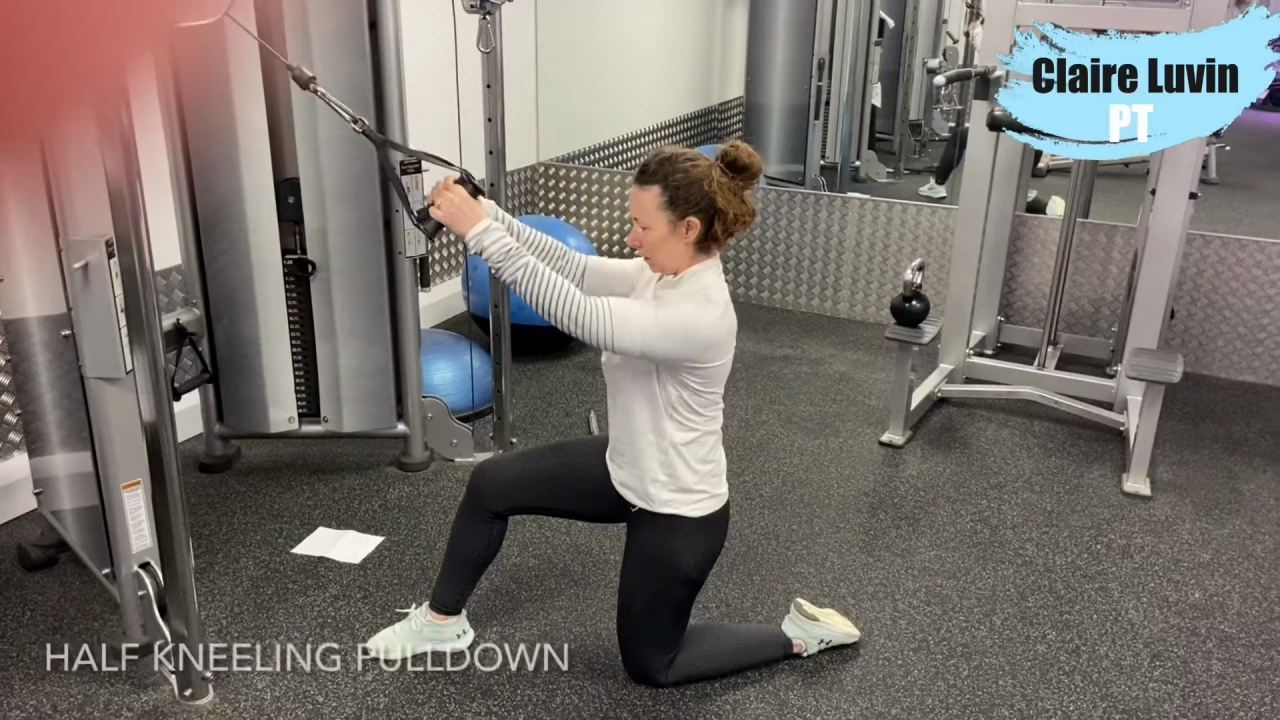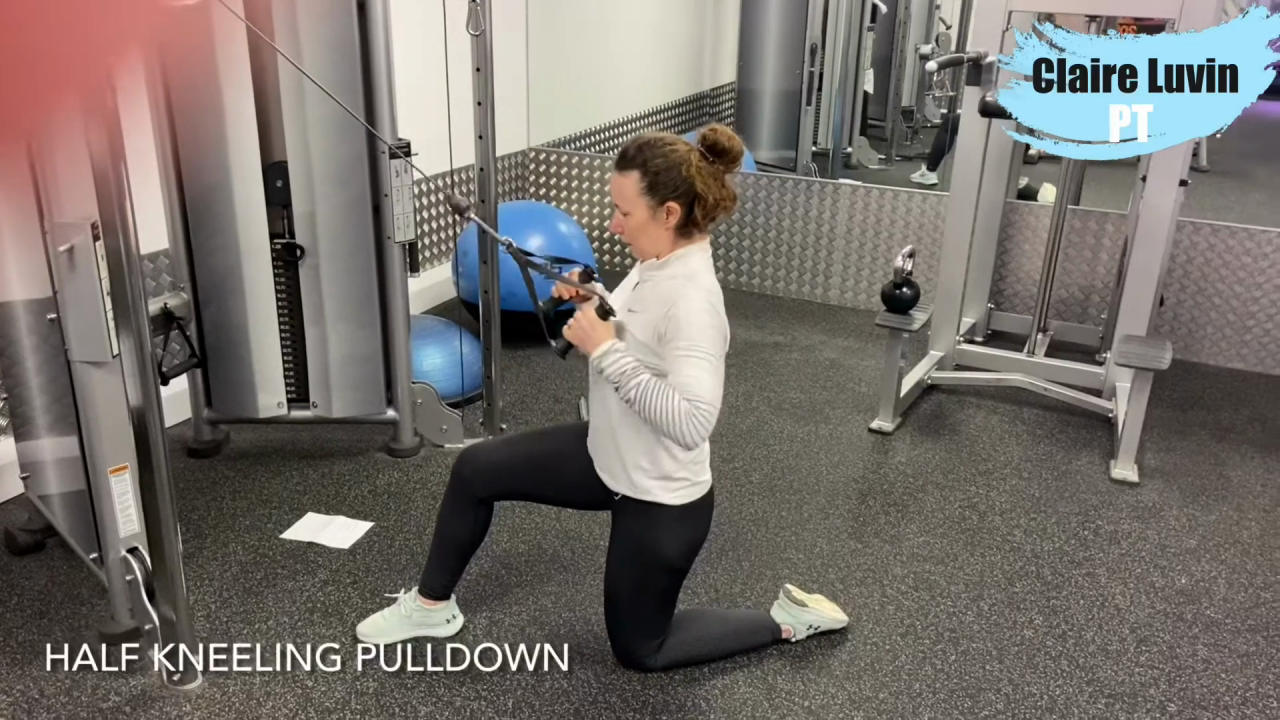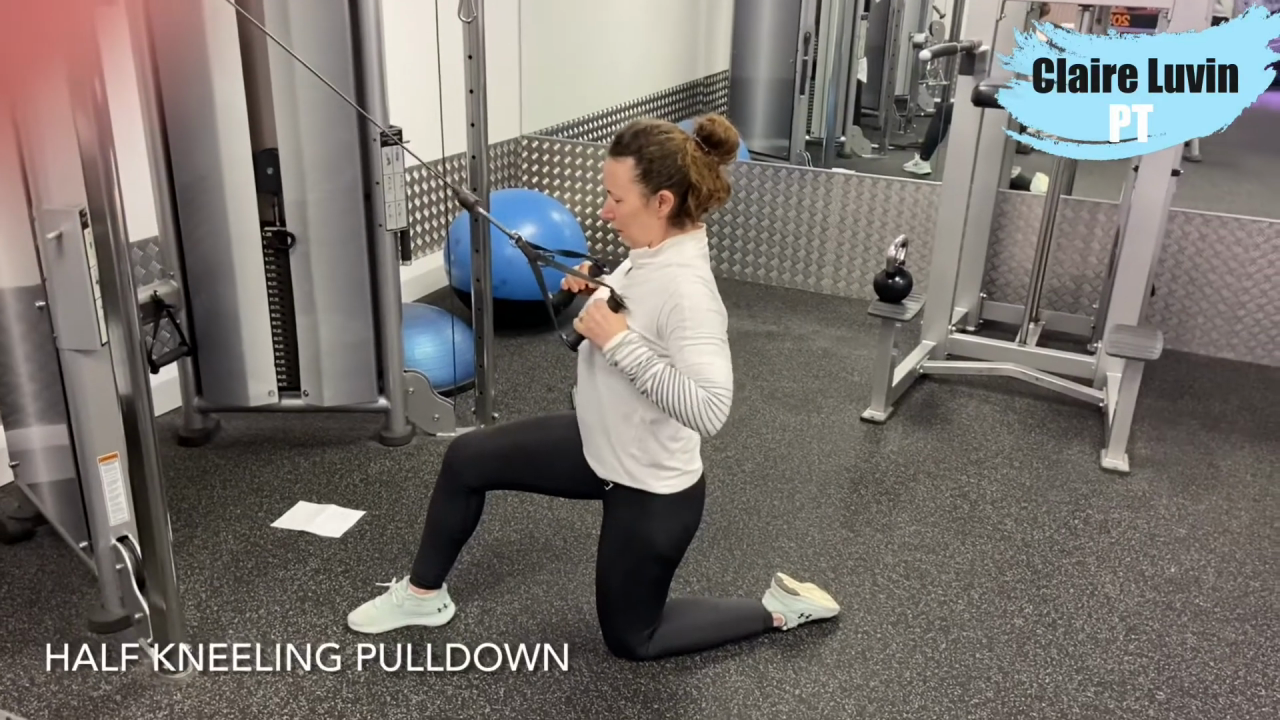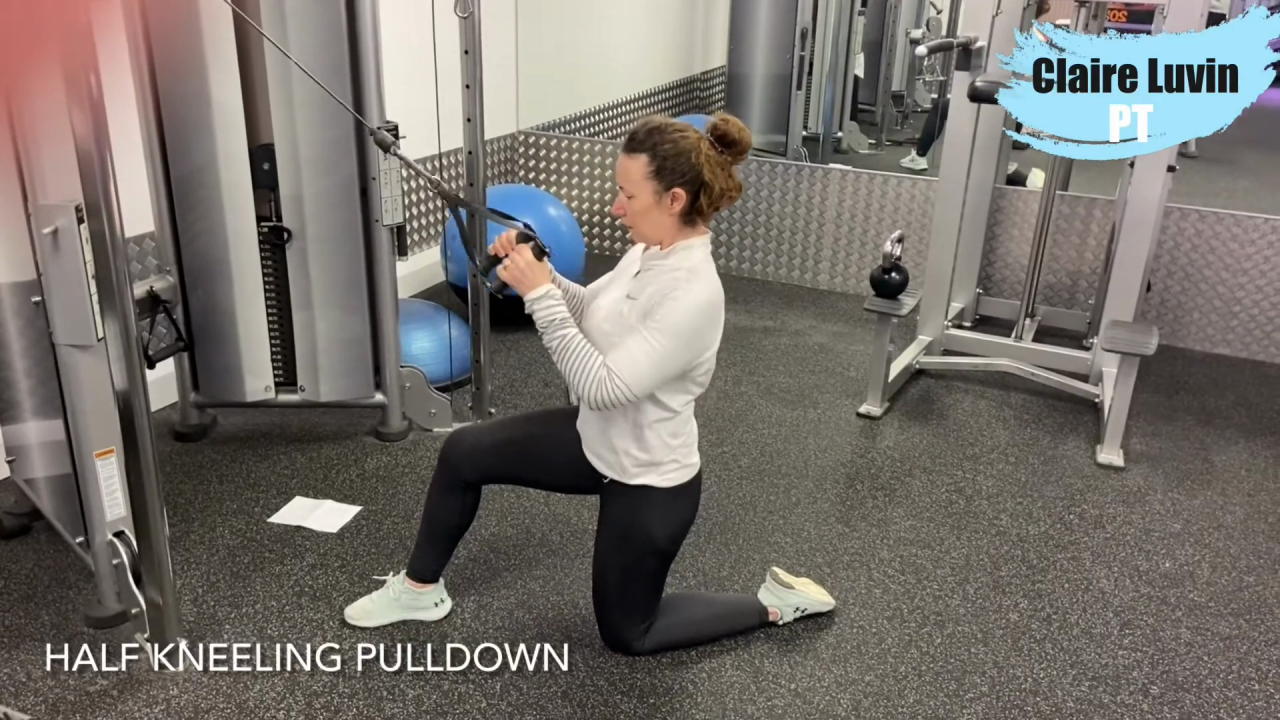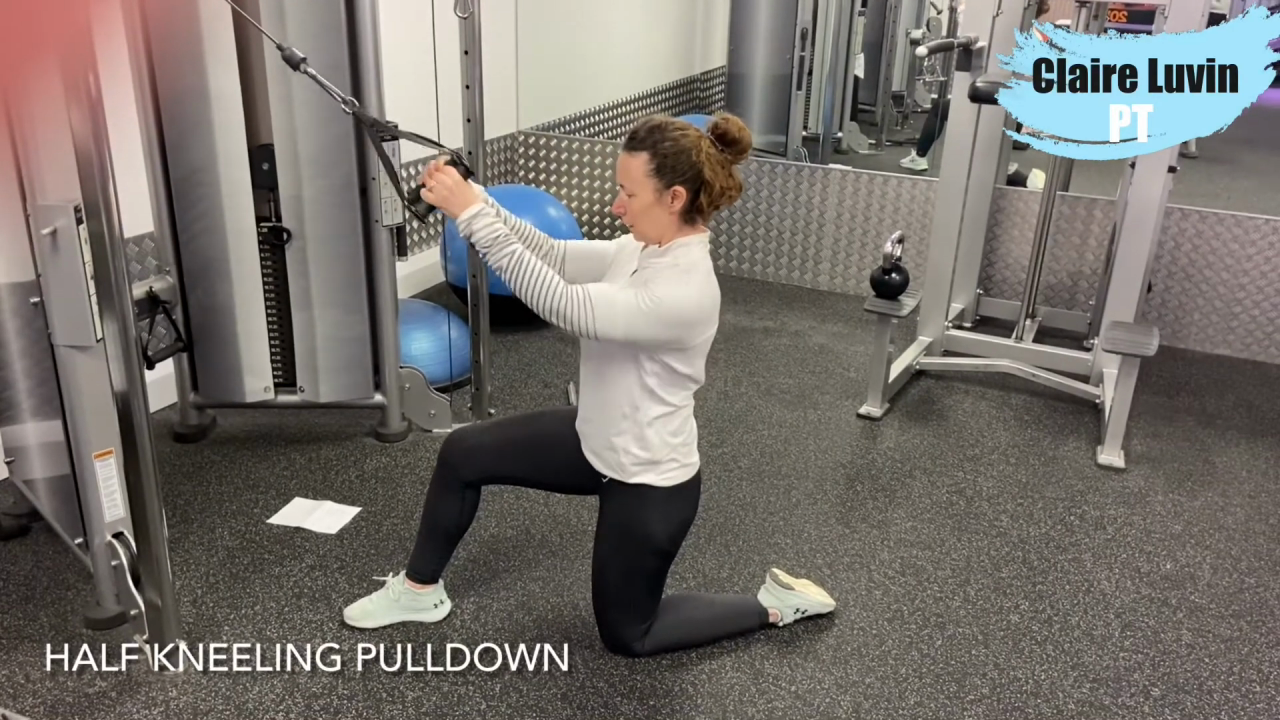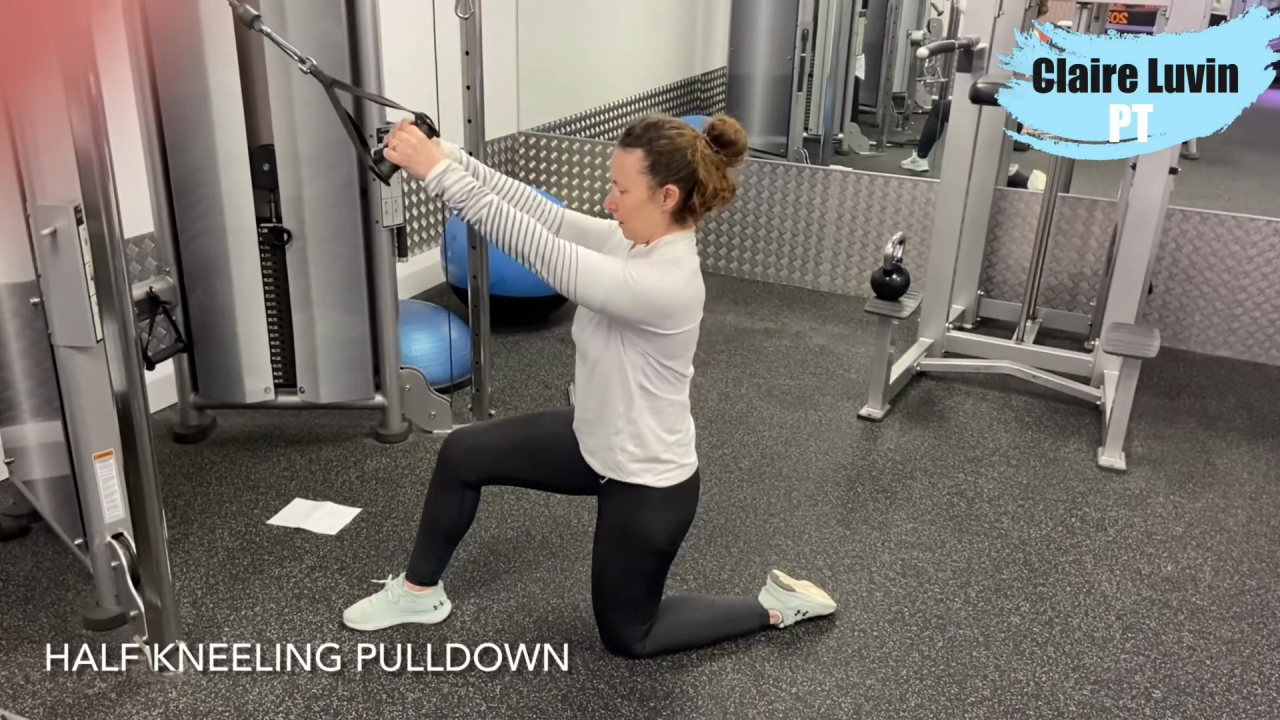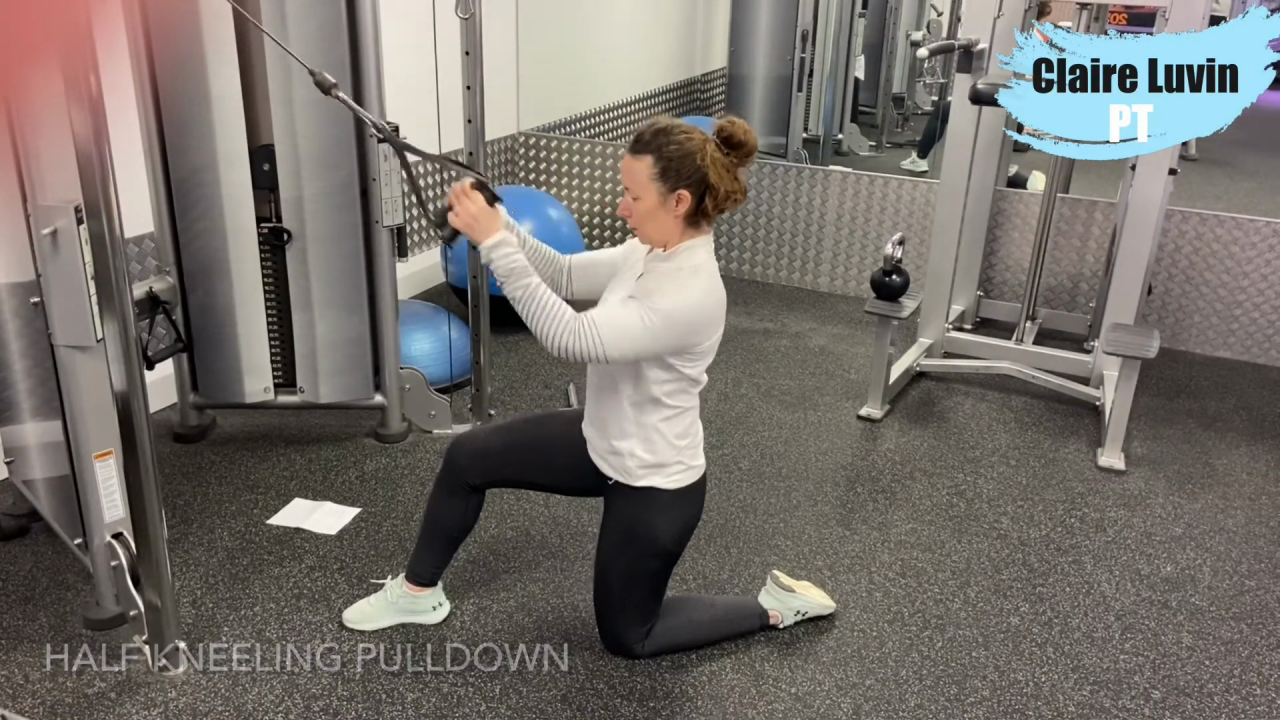
dt=0.7s
person 1, frame 1
left shoulder: (700, 314)
right shoulder: (666, 271)
left elbow: (577, 312)
right elbow: (573, 267)
left wrist: (481, 232)
right wrist: (485, 211)
left hip: (678, 511)
right hip: (629, 468)
left knee: (650, 663)
right knee: (491, 484)
left ankle: (802, 634)
right ankle: (443, 620)
person 1, frame 2
left shoulder: (692, 300)
right shoulder: (660, 263)
left elbow: (693, 424)
left wrist: (608, 351)
right wrist: (593, 302)
left hip: (661, 498)
right hip: (610, 456)
left knee: (638, 648)
right knee: (475, 470)
left ankle: (790, 620)
right ankle: (432, 606)
person 1, frame 3
left shoulder: (686, 288)
right shoulder: (652, 253)
left elbow: (708, 409)
left wrist: (618, 341)
right wrist: (597, 293)
left hip: (653, 487)
right hip: (600, 445)
left knee: (630, 637)
right knee: (466, 459)
left ankle: (781, 609)
right ankle: (423, 595)
person 1, frame 4
left shoulder: (692, 295)
right shoulder: (652, 252)
left elbow: (598, 385)
right elbow: (589, 312)
left wrist: (536, 292)
right wrist: (540, 276)
left hip: (649, 481)
right hip: (600, 441)
left knee: (626, 632)
right knee: (463, 454)
left ankle: (776, 604)
right ankle: (420, 589)
person 1, frame 5
left shoulder: (685, 290)
right shoulder: (649, 247)
left elbow: (561, 304)
right elbow: (556, 257)
left wrist: (473, 217)
right wrist: (477, 201)
left hip: (650, 483)
right hip: (599, 439)
left knee: (626, 633)
right knee: (464, 452)
left ankle: (775, 603)
right ankle: (419, 590)
person 1, frame 6
left shoulder: (666, 283)
right shoulder: (640, 239)
left elbow: (540, 249)
right elbow: (544, 213)
left wrist: (440, 173)
right wrist: (445, 155)
left hip: (649, 482)
right hip: (597, 439)
left knee: (626, 635)
right knee: (463, 454)
left ankle: (776, 605)
right ankle: (420, 591)
person 1, frame 7
left shoulder: (690, 294)
right shoulder: (656, 249)
left elbow: (568, 336)
right elbow: (569, 272)
left wrist: (494, 242)
right wrist: (496, 222)
left hip: (655, 485)
right hip: (604, 440)
left knee: (626, 635)
right knee: (468, 456)
left ankle: (776, 607)
right ankle: (418, 591)
